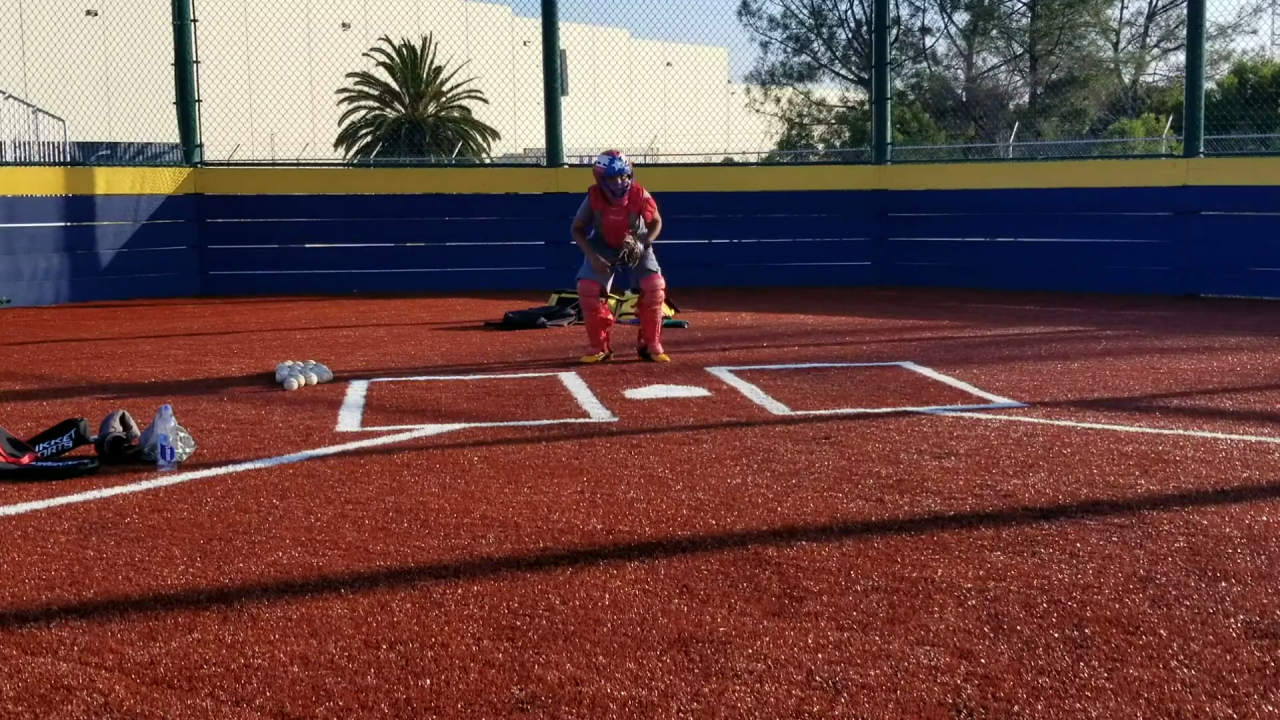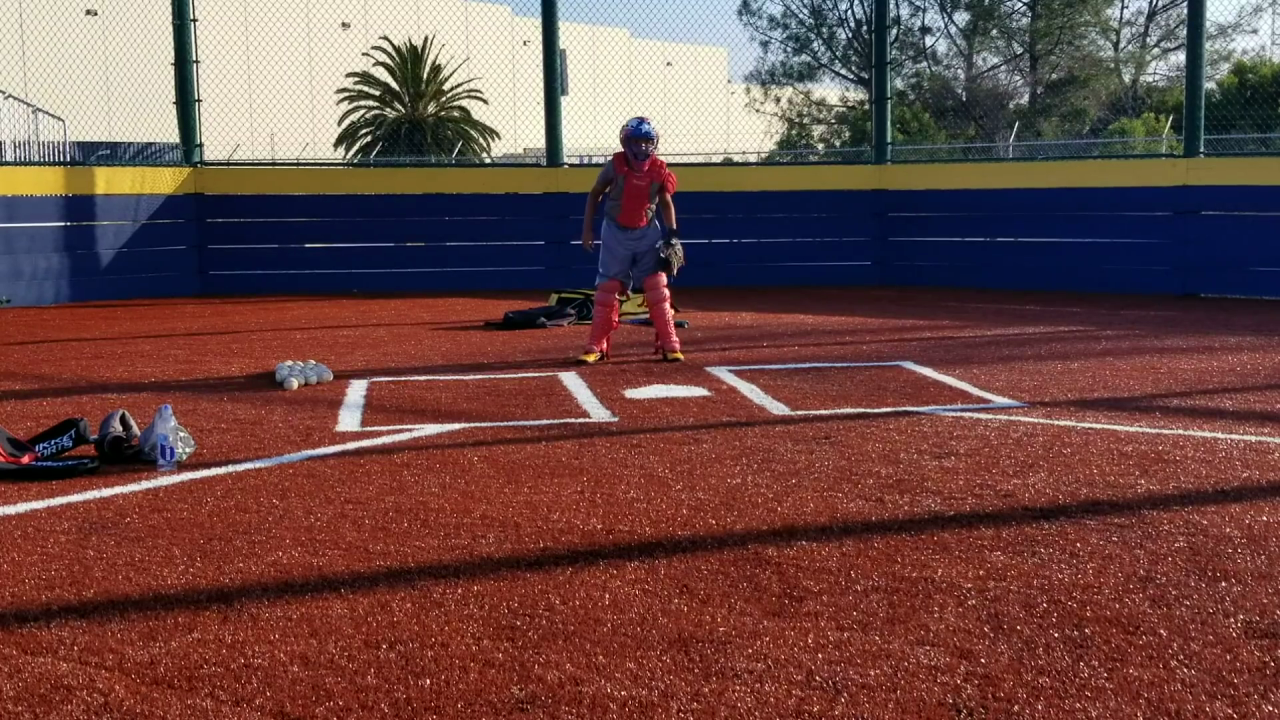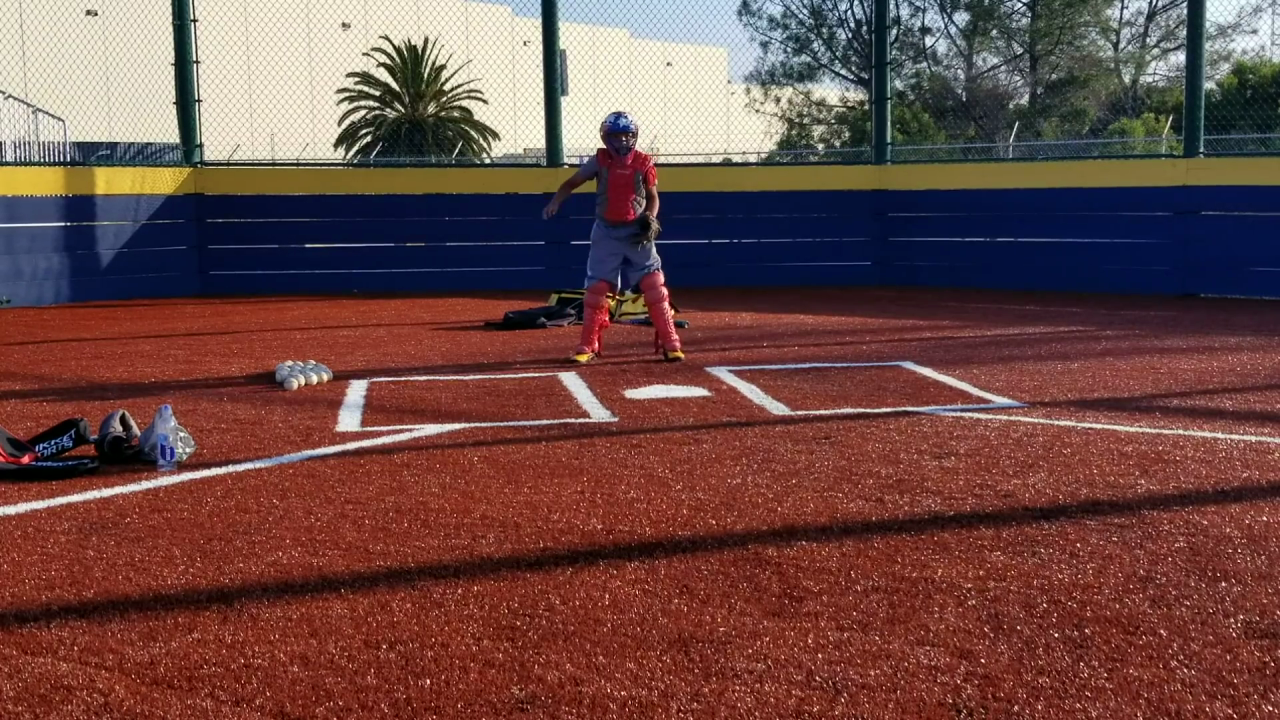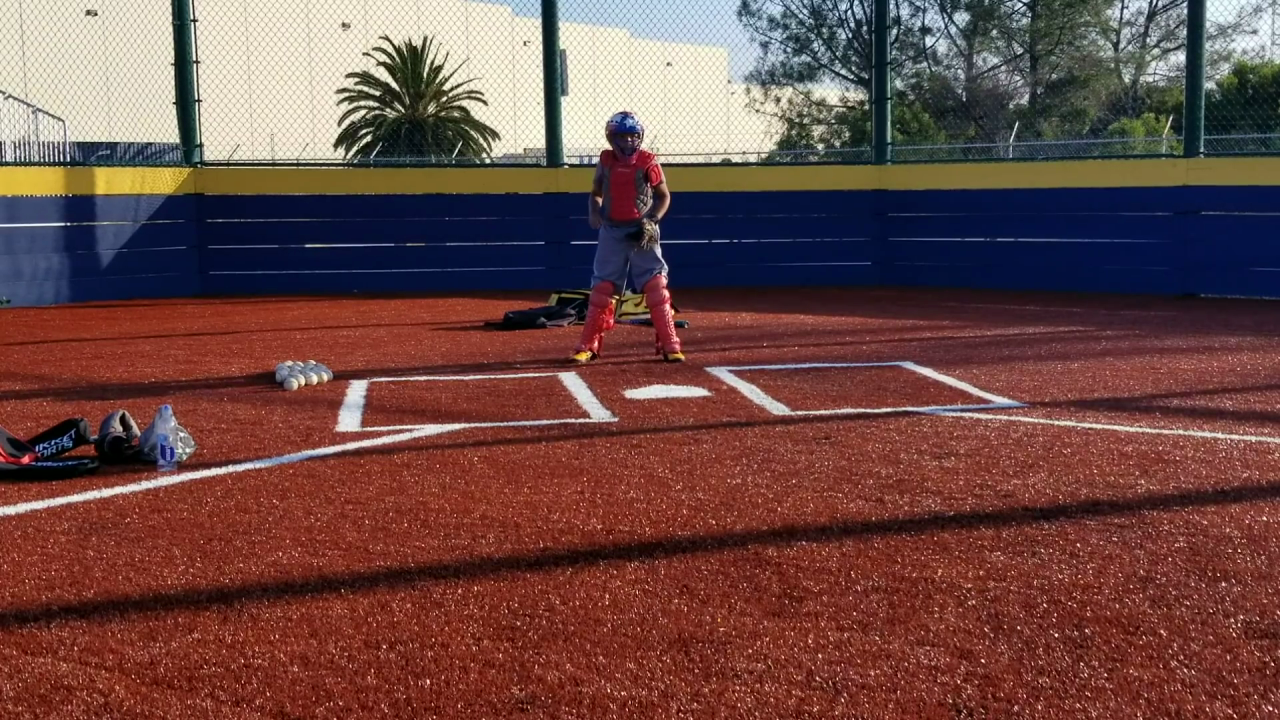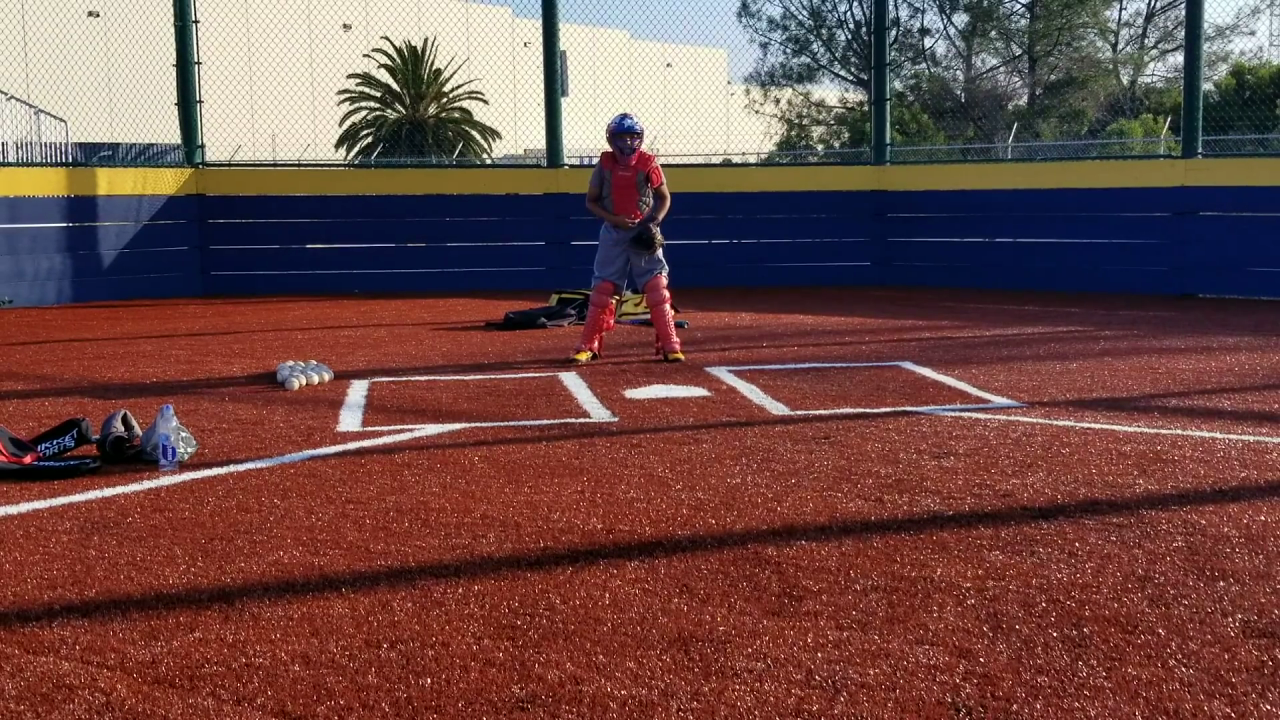
dt=1s
person 1, frame 1
left shoulder: (639, 194)
right shoulder: (593, 198)
left elbow: (656, 223)
right elbow: (576, 229)
left wrist: (642, 244)
right wrist: (592, 255)
right hip: (603, 247)
left knee: (654, 287)
right knee: (588, 289)
left ankle: (650, 346)
right ankle: (599, 348)
person 1, frame 2
left shoulder: (659, 170)
right shoulder: (615, 165)
left elbow: (666, 203)
right elbow: (595, 194)
left wrist: (673, 236)
right wrist: (587, 229)
left hip: (648, 234)
right hip: (616, 234)
left knee: (657, 288)
right knee: (607, 288)
left ankle: (669, 346)
right ankle: (596, 347)
person 1, frame 3
left shoulder: (643, 163)
right shoulder: (599, 160)
left elbow: (653, 197)
right elbow: (571, 184)
left wrist: (649, 220)
right wrist: (555, 201)
left hip: (636, 232)
right hip: (606, 231)
left knee: (654, 286)
right knee: (597, 288)
left ankle: (670, 345)
right ankle: (588, 347)
person 1, frame 4
left shoulder: (648, 162)
right shoulder: (605, 161)
left elbow: (664, 196)
right elbow: (596, 194)
left wrist: (653, 220)
right wrist: (594, 213)
left hip: (643, 232)
right hip: (612, 232)
left knee: (656, 287)
right knee: (602, 289)
left ankle: (670, 346)
right ankle: (587, 347)
person 1, frame 5
left shoulder: (649, 163)
right shoulder: (604, 164)
left elbow: (664, 197)
right elbow: (591, 201)
left wrist: (655, 222)
right wrist: (614, 219)
right hip: (613, 233)
left knee: (657, 288)
right knee: (603, 289)
left ankle: (670, 346)
right ankle: (588, 347)
